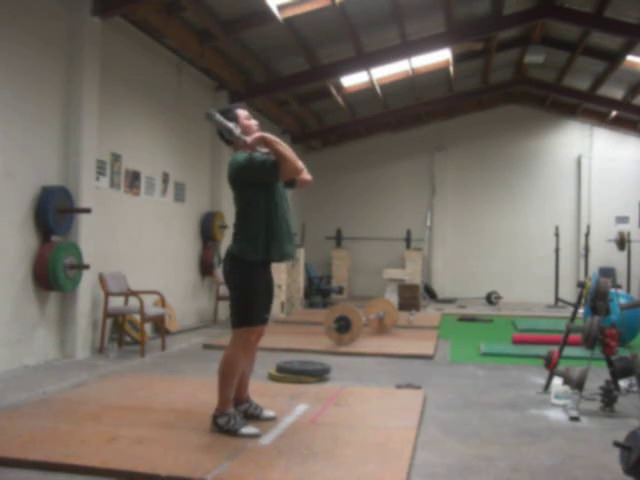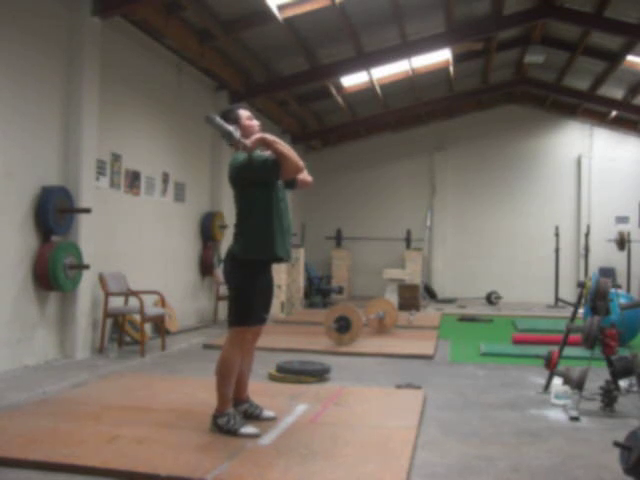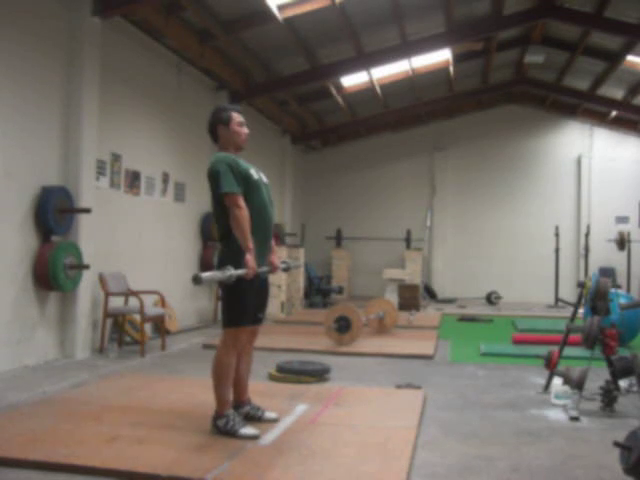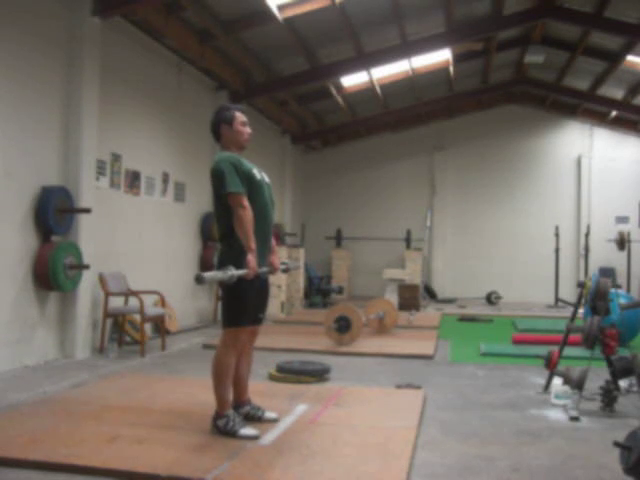
dt=0.3s
person 1, frame 1
left shoulder: (261, 159)
right shoulder: (244, 162)
left elbow: (303, 177)
right elbow: (293, 168)
left wrist: (268, 142)
right wrist: (267, 138)
left hip: (259, 261)
right hip: (246, 261)
left knee: (254, 336)
right knee: (243, 337)
left ankle: (242, 401)
right ankle: (223, 413)
person 1, frame 2
left shoulder: (261, 161)
right shoulder: (245, 161)
left elbow: (303, 179)
right elbow: (296, 167)
right wrist: (268, 141)
left hip: (264, 261)
right hip: (248, 262)
left knee: (251, 335)
right knee: (238, 337)
left ankle: (241, 401)
right ankle: (223, 414)
person 1, frame 3
left shoulder: (246, 166)
right shoulder: (223, 163)
right elbow: (237, 208)
left wrist: (271, 252)
right wrist: (247, 252)
left hip: (258, 265)
right hip: (239, 264)
left knee: (248, 337)
right knee: (233, 339)
left ankle: (242, 403)
right ankle: (223, 415)
person 1, frame 4
left shoulder: (247, 165)
right shoulder: (226, 163)
right elbow: (241, 208)
left wrist: (271, 252)
right wrist: (249, 253)
left hip: (257, 264)
right hip: (239, 264)
left knee: (249, 337)
right knee: (233, 338)
left ankle: (243, 403)
right ankle: (223, 415)
